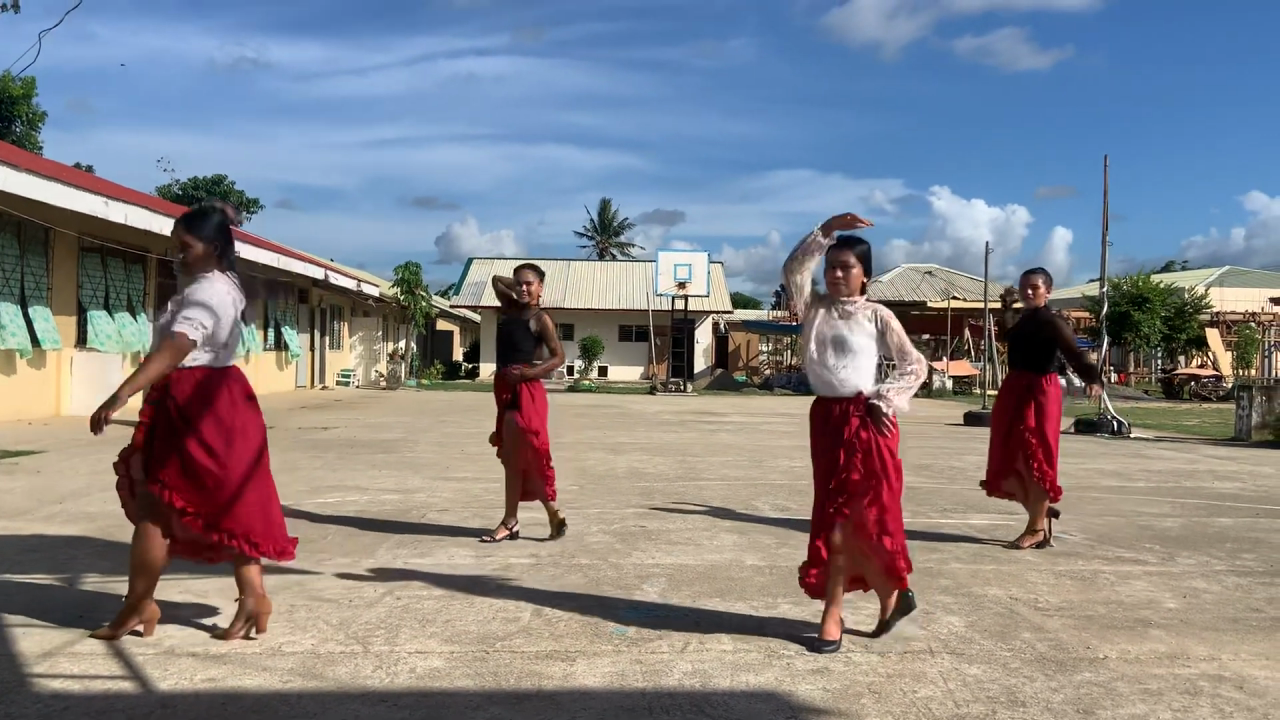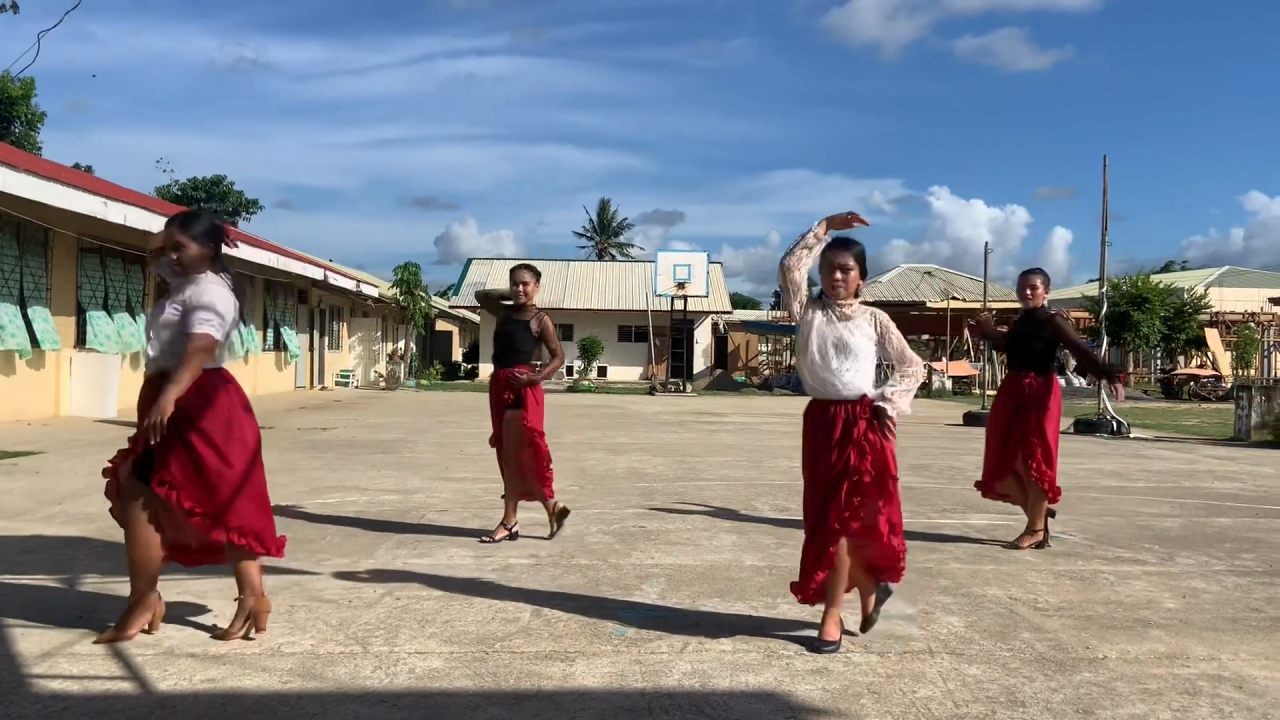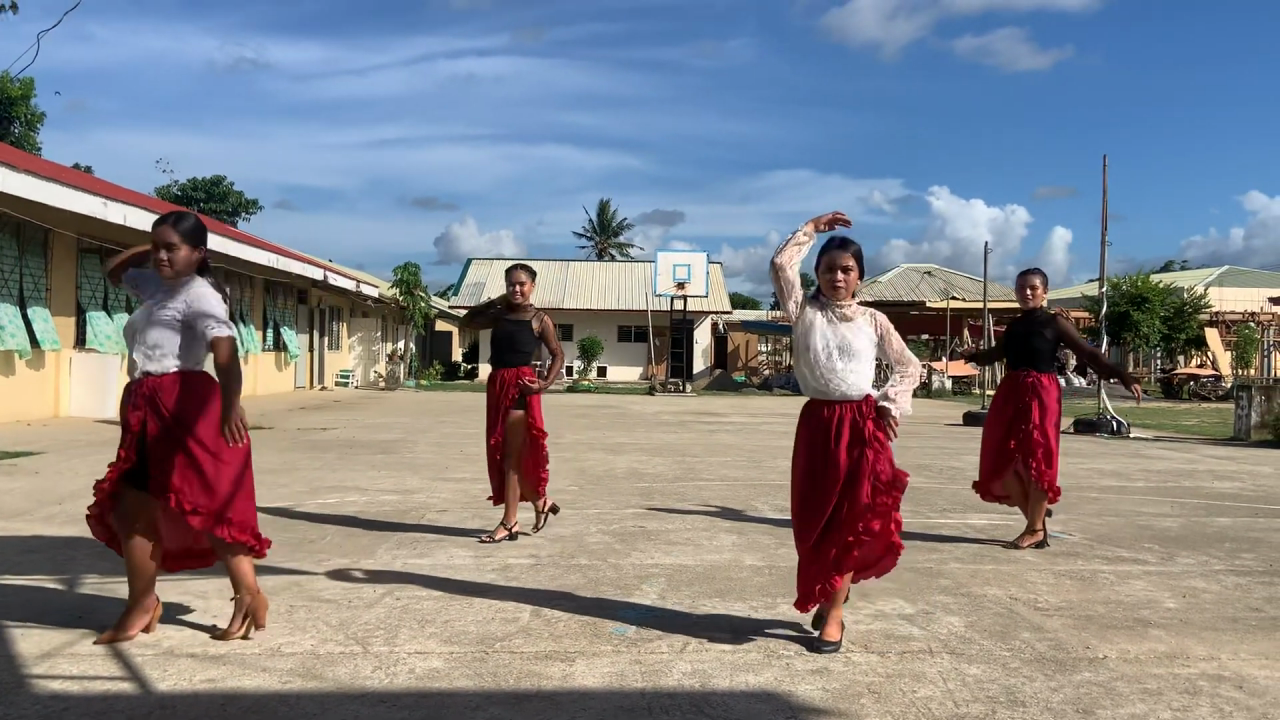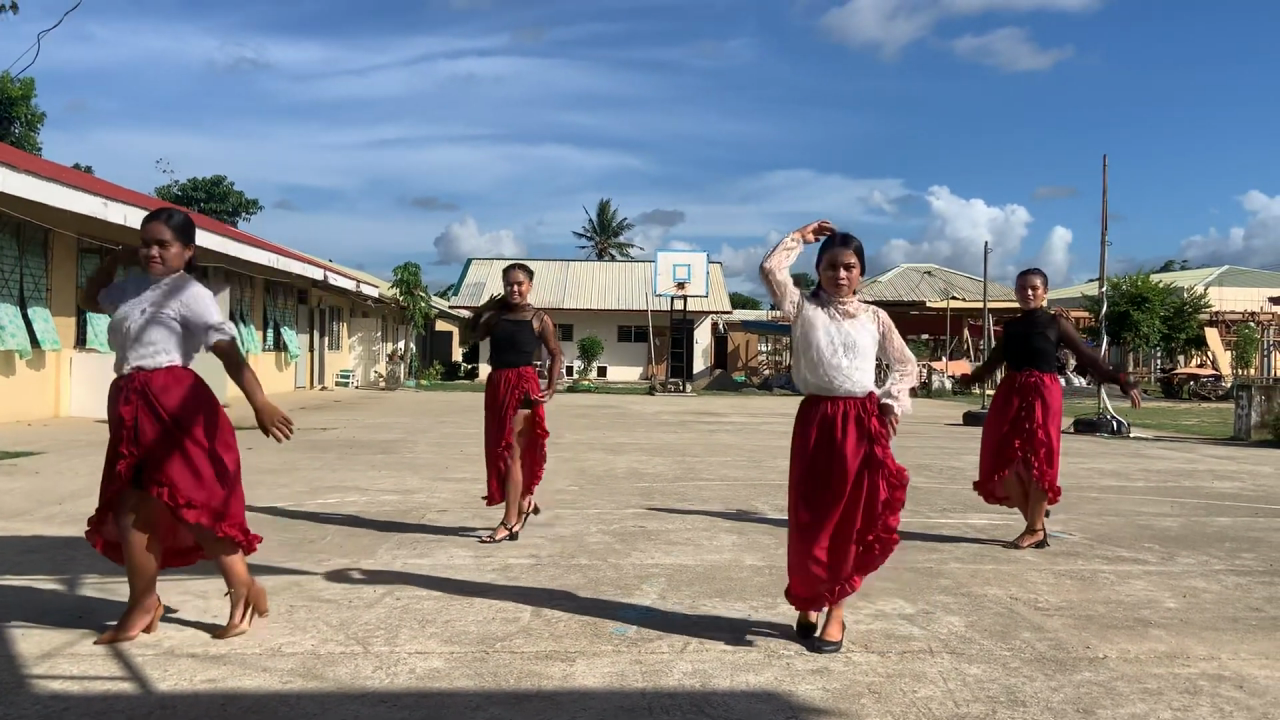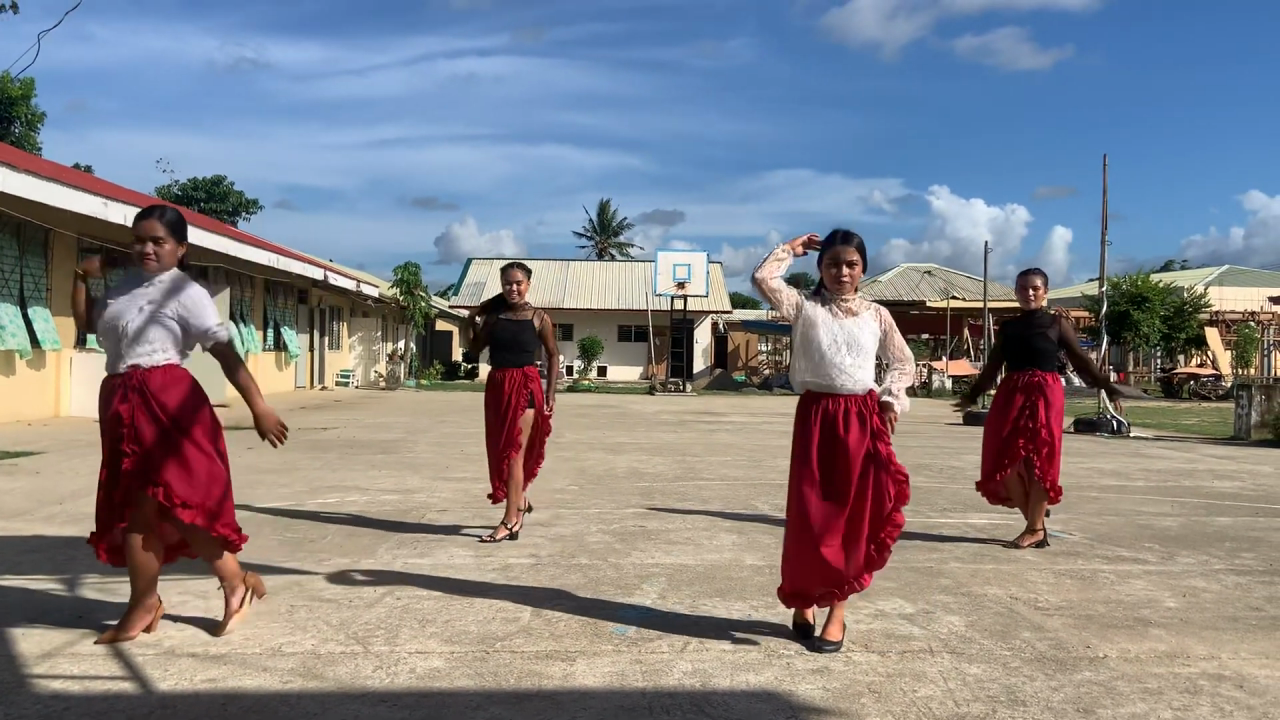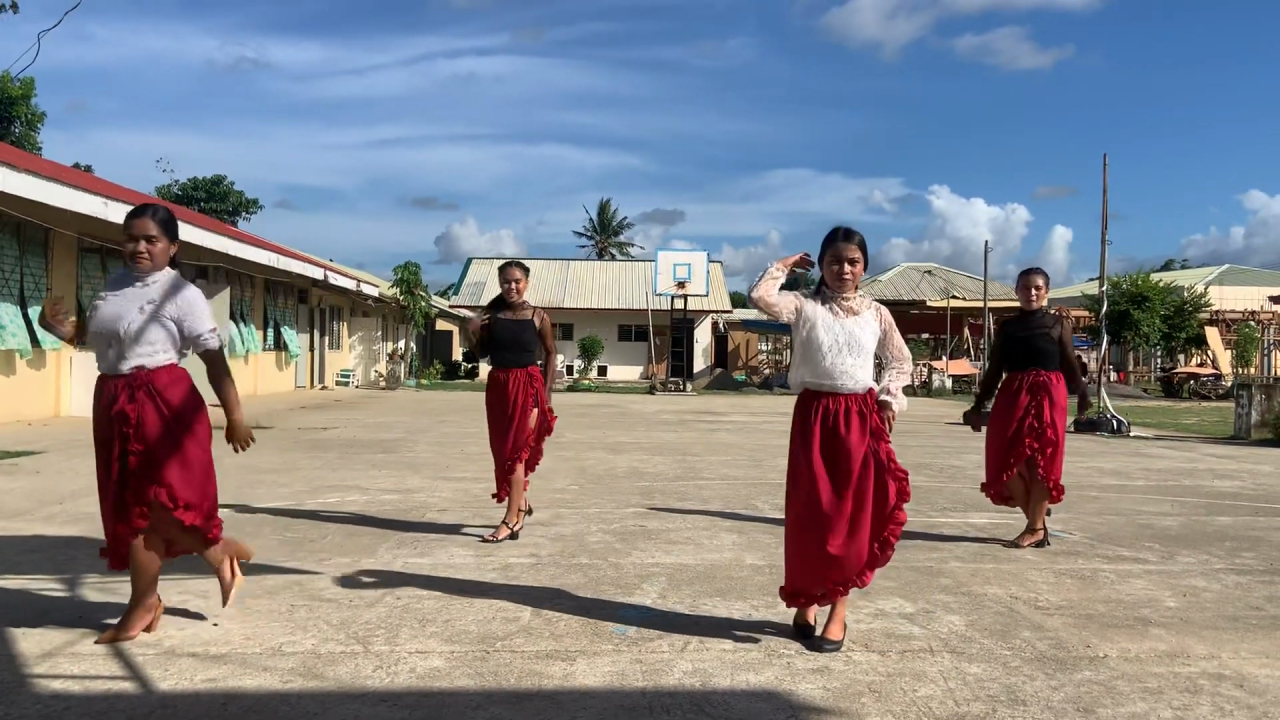
dt=0.1s
person 1, frame 1
left shoulder: (205, 292)
right shoulder: (220, 279)
left elbow: (174, 346)
right elbow: (199, 242)
left wrist: (122, 394)
right wrist: (205, 222)
left hip: (192, 403)
right hip: (217, 400)
left knee: (155, 505)
right knee: (229, 505)
right ankle: (253, 596)
person 1, frame 2
left shoulder: (207, 292)
right shoulder: (187, 280)
left elbow: (203, 349)
right elbow: (153, 256)
left wrist: (166, 399)
right wrist: (176, 244)
left hip: (194, 405)
right hip: (183, 408)
person 1, frame 3
left shoulder: (200, 295)
right shoulder: (158, 284)
left elbow: (224, 350)
right elbow: (114, 271)
left wrist: (232, 403)
right wrist: (146, 251)
left hip: (180, 407)
right hip: (156, 408)
person 1, frame 4
left shoulder: (190, 294)
right shoulder: (136, 285)
left elbow: (228, 349)
right elbow: (93, 299)
left wrist: (261, 403)
right wrist: (115, 262)
left hip: (169, 403)
right hip: (133, 406)
left knee: (147, 510)
right knee: (150, 510)
person 1, frame 5
left shoulder: (186, 293)
right shoulder: (125, 285)
left elbow: (225, 351)
right elbow: (87, 323)
left wrist: (258, 407)
right wrist: (82, 279)
left hip: (164, 402)
right hip: (124, 404)
left knee: (146, 510)
right knee: (148, 510)
person 1, frame 6
left shoulder: (181, 293)
right shoulder: (114, 285)
left elbow: (214, 358)
right elbow: (92, 332)
left wrist: (234, 416)
right wrist: (58, 322)
left hip: (161, 403)
right hip: (118, 406)
left knee: (146, 507)
right knee: (138, 506)
left ankle: (144, 609)
right ankle: (221, 551)
person 2, frame 1
left shoulder: (877, 315)
right shoulder: (814, 307)
left elbow: (915, 366)
right elbow: (794, 272)
left wrist: (885, 401)
right wrist: (826, 231)
left hip: (863, 419)
right hip: (824, 416)
left knee: (845, 519)
right knee: (855, 521)
left ankle: (833, 614)
right ankle: (892, 595)
person 2, frame 2
left shoulder: (874, 319)
right shoulder: (808, 311)
left elbow: (913, 367)
right elbow: (789, 267)
left wrist: (890, 404)
right wrist: (823, 228)
left hip: (862, 422)
right hip: (820, 419)
left knee: (845, 517)
right knee: (827, 519)
left ankle: (833, 615)
right ankle: (871, 585)
person 2, frame 3
left shoulder: (872, 320)
right shoulder: (803, 311)
left elbow: (910, 367)
right elbow: (781, 265)
left wrist: (891, 404)
right wrist: (813, 227)
left hip: (863, 422)
right hip: (817, 420)
left knee: (852, 519)
right knee: (817, 518)
left ankle: (833, 614)
right ankle: (827, 601)
person 2, frame 4
left shoulder: (875, 317)
right shoulder: (804, 308)
left elbow: (906, 366)
right elbow: (770, 268)
left wrist: (892, 402)
right wrist: (802, 236)
left hip: (864, 420)
right hip: (817, 417)
left knee: (854, 518)
right knee: (814, 516)
left ankle: (835, 615)
right ankle: (809, 607)
person 2, frame 5
left shoulder: (876, 315)
right shoulder: (804, 308)
left elbow: (904, 363)
right elbow: (762, 278)
left wrist: (891, 399)
right wrist: (791, 248)
left hip: (864, 418)
right hip: (817, 415)
left knee: (858, 517)
right knee: (813, 515)
left ankle: (836, 615)
right ankle: (804, 606)
person 2, frame 6
left shoulder: (876, 312)
right shoulder: (805, 306)
left elbow: (901, 362)
right elbow: (760, 297)
left wrist: (889, 398)
right wrist: (782, 267)
left hip: (863, 418)
right hip: (817, 414)
left knee: (857, 517)
right knee: (812, 515)
left ankle: (835, 613)
right ankle: (805, 606)
person 3, frame 1
left shoulder: (1051, 322)
right shoulder: (1024, 320)
left elbow: (1077, 354)
right elbow: (1009, 330)
left wrist: (1093, 377)
right wrist: (1007, 303)
left hip: (1038, 394)
right hip: (1013, 392)
left knee: (1036, 464)
right knee: (1007, 465)
left ankle: (1036, 530)
right ankle: (1043, 514)
person 3, frame 2
left shoulder: (1053, 322)
right shoulder: (1019, 323)
left elbow: (1082, 353)
left wrist: (1109, 375)
right wrist: (987, 328)
left hip: (1039, 395)
right hip: (1010, 394)
left knee: (1035, 464)
right knee: (1006, 464)
left ankle: (1035, 529)
right ankle: (1039, 515)
person 3, frame 3
left shoulder: (1055, 322)
right shoulder: (1014, 325)
left elbow: (1087, 352)
right elbow: (998, 353)
left wrist: (1123, 376)
right wrist: (975, 354)
left hip: (1040, 395)
right hip: (1009, 394)
left knee: (1035, 464)
right knee: (1003, 466)
left ankle: (1036, 529)
right ankle: (1036, 518)
person 3, frame 4
left shoulder: (1057, 323)
right shoulder: (1011, 326)
left elbow: (1087, 357)
right elbow: (994, 360)
left wrist: (1122, 382)
right wrist: (972, 378)
left hip: (1042, 395)
right hip: (1008, 396)
left knee: (1037, 465)
right knee: (1004, 465)
left ankle: (1035, 529)
right ankle: (1034, 519)
person 3, frame 5
left shoulder: (1058, 323)
right shoulder: (1008, 327)
left elbow: (1080, 360)
right elbow: (993, 366)
left wrist: (1108, 387)
right wrist: (973, 394)
left hip: (1043, 394)
right hip: (1010, 395)
left knee: (1038, 464)
right knee: (1006, 465)
left ankle: (1036, 529)
right ankle: (1035, 519)
person 3, frame 6
left shoulder: (1058, 324)
right shoulder: (1007, 327)
left elbow: (1071, 365)
right elbow: (994, 369)
left wrist: (1083, 397)
right wrist: (978, 405)
left hip: (1047, 396)
right hip: (1012, 396)
left knee: (1041, 464)
right knee: (1009, 465)
left ankle: (1035, 528)
right ankle: (1037, 522)
person 4, frame 1
left shoulder: (540, 318)
right shoulder: (511, 309)
left elbow: (559, 357)
right elbow: (497, 281)
left wrist: (530, 372)
right wrist: (513, 292)
left hip: (523, 390)
right hip: (507, 388)
left knee: (515, 457)
right knee: (513, 457)
left ankle: (510, 522)
right ankle: (553, 514)
person 4, frame 2
left shoulder: (540, 319)
right shoulder: (506, 312)
left elbow: (558, 357)
right elbow: (481, 296)
left wrist: (535, 378)
right wrist: (507, 297)
left hip: (521, 388)
right hip: (500, 387)
left knee: (512, 456)
right knee: (512, 456)
left ankle: (510, 523)
right ankle: (551, 505)
person 4, frame 3
left shoulder: (540, 320)
right shoulder: (499, 314)
left elbow: (558, 357)
right elbow: (468, 322)
left wrist: (543, 385)
right wrist: (496, 301)
left hip: (520, 388)
right hip: (497, 386)
left knee: (512, 456)
right knee: (503, 456)
left ankle: (509, 523)
right ankle: (540, 502)
person 4, frame 4
left shoulder: (540, 319)
right shoulder: (496, 316)
left elbow: (556, 356)
right elbow: (471, 337)
left wrist: (549, 391)
right wrist: (482, 311)
left hip: (523, 387)
right hip: (496, 386)
left knee: (512, 453)
right knee: (499, 453)
left ankle: (509, 523)
right ankle: (525, 502)
person 4, frame 5
left shoulder: (539, 318)
right shoulder: (492, 316)
left elbow: (553, 355)
right elbow: (475, 352)
left wrist: (550, 393)
right wrist: (473, 321)
left hip: (525, 386)
right hip: (496, 386)
left knee: (515, 453)
right knee: (503, 452)
left ankle: (509, 523)
right ankle: (519, 502)
person 4, frame 6
left shoulder: (538, 316)
right shoulder: (492, 316)
left elbow: (550, 353)
right elbow: (479, 353)
left wrist: (548, 390)
right wrist: (472, 337)
left hip: (527, 386)
right hip: (497, 386)
left knee: (517, 452)
right knee: (504, 451)
left ankle: (509, 522)
right ankle: (520, 504)
